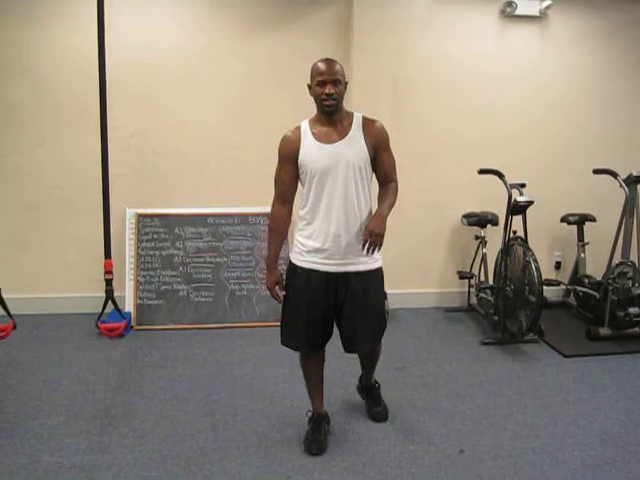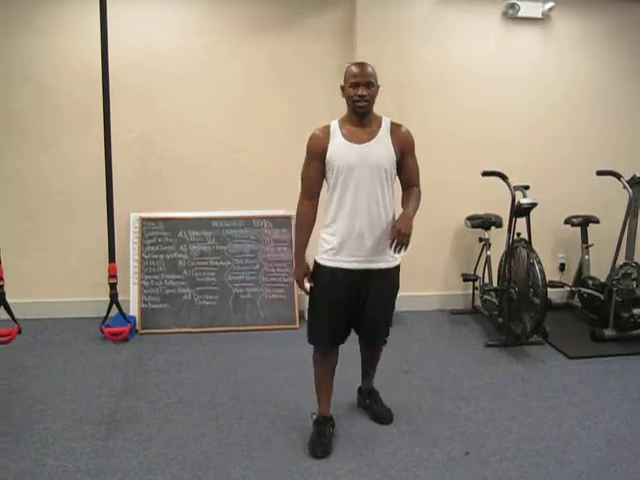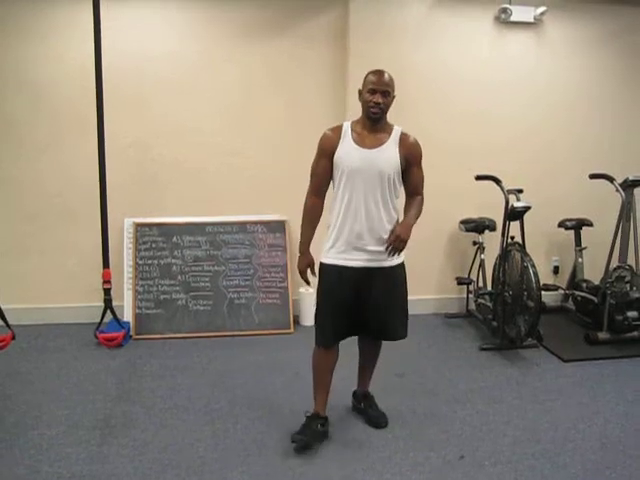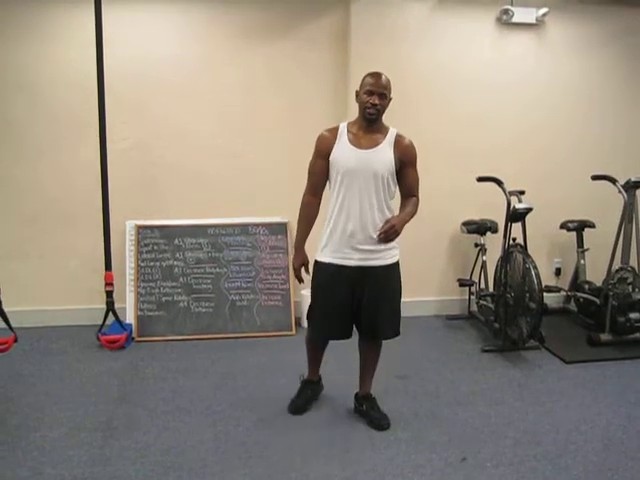
dt=0.4s
person 1, frame 1
left shoulder: (372, 131)
right shoulder: (293, 140)
left elbow: (389, 182)
right elbow: (282, 204)
left wrist: (381, 214)
right wrist: (272, 264)
left hip: (362, 261)
right hip: (310, 263)
left knee: (368, 339)
right knee: (309, 343)
left ankle: (368, 383)
right ankle: (319, 415)
person 1, frame 2
left shoulder: (399, 136)
right shoulder: (322, 139)
left elbow: (412, 187)
right elbow: (308, 199)
left wrist: (407, 215)
right wrist: (299, 257)
left hip: (381, 259)
right hip: (334, 259)
left knee: (375, 334)
right knee: (326, 340)
left ankle: (367, 390)
right ankle: (323, 417)
person 1, frame 3
left shoulder: (407, 145)
right shoulder: (333, 138)
left elbow: (415, 194)
right elbow: (316, 194)
left wrist: (408, 222)
right wrist: (304, 248)
left hip: (385, 259)
right hip: (339, 257)
left knee: (374, 332)
right knee: (327, 336)
left ankle: (363, 394)
right ankle: (318, 416)
person 1, frame 4
left shoulder: (402, 147)
right shoulder: (329, 139)
left elbow: (412, 196)
right elbow: (312, 195)
left wrist: (401, 218)
right wrist: (298, 247)
left hip: (380, 259)
right hip: (333, 256)
left knee: (373, 332)
right knee: (319, 329)
left ankle: (365, 397)
right ankle: (312, 381)
